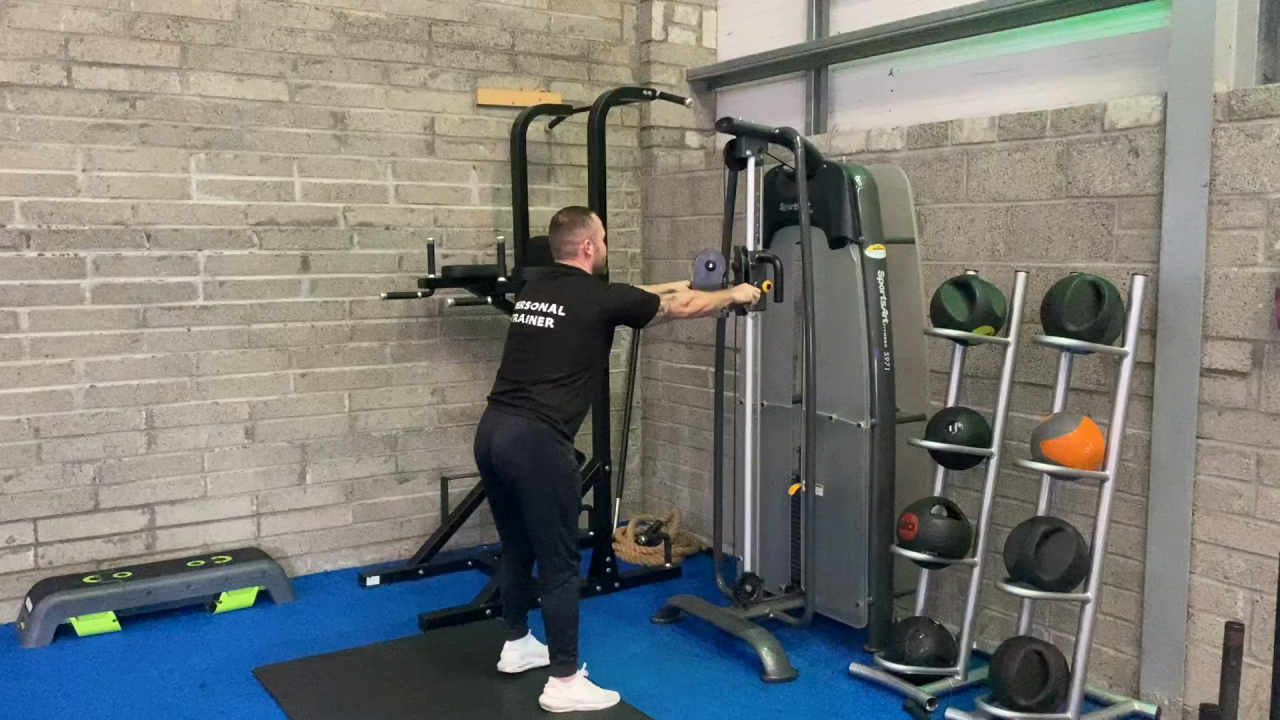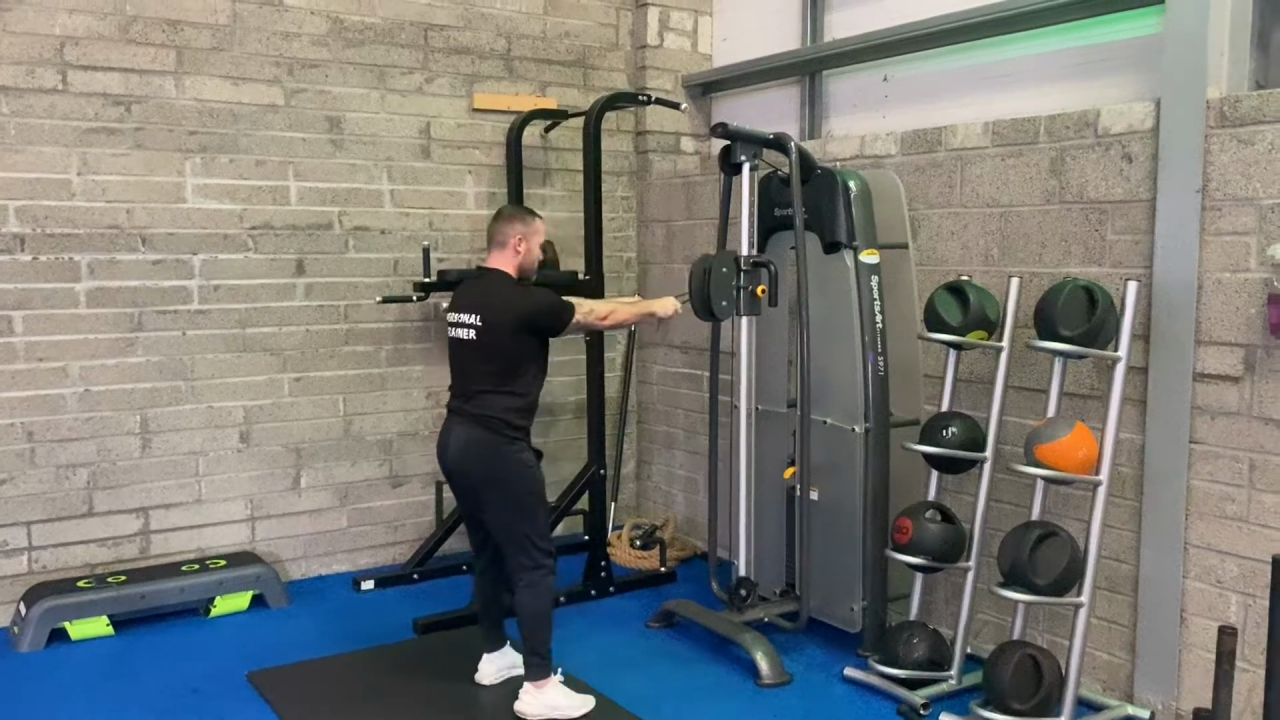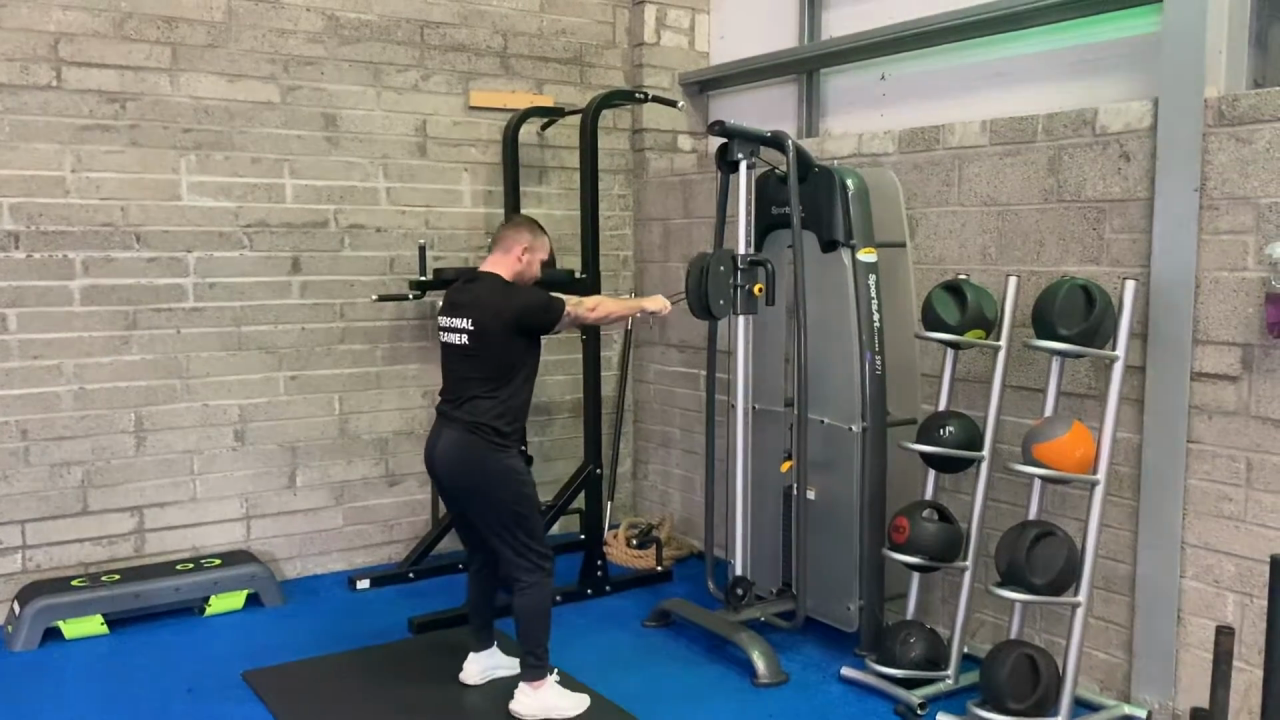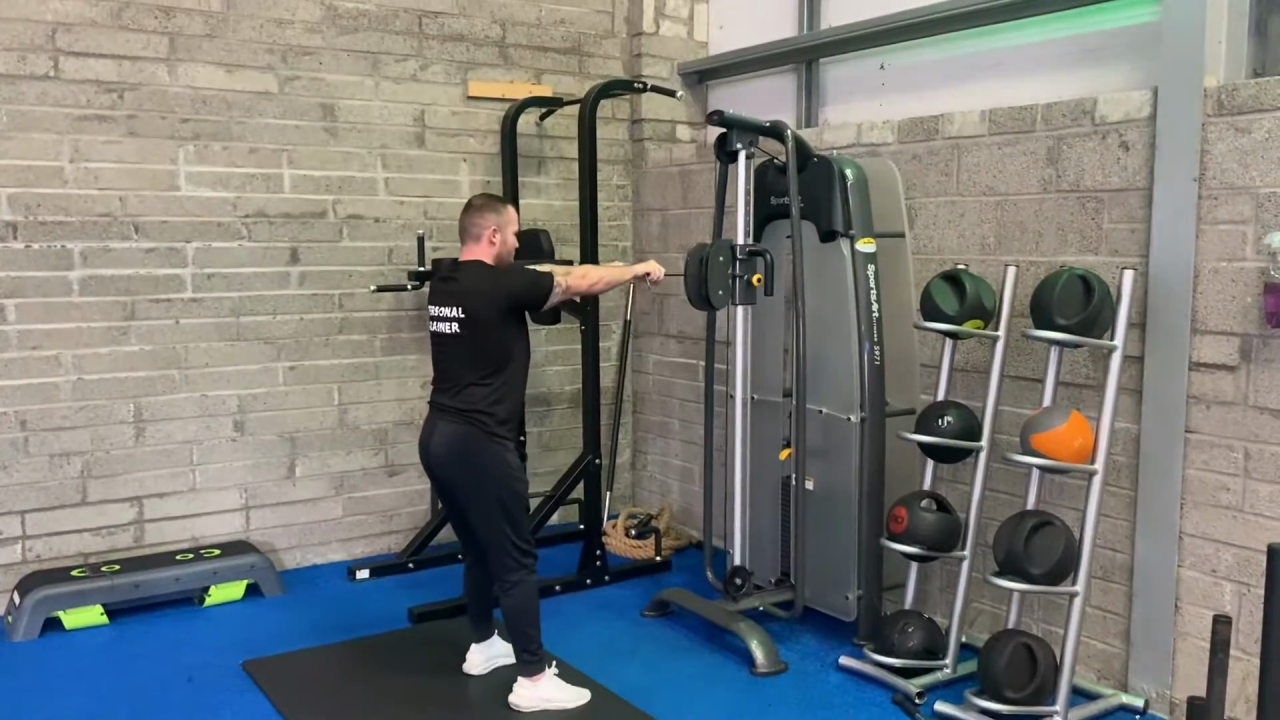
dt=0.7s
person 1, frame 1
left shoulder: (536, 287)
right shoulder: (598, 298)
right elbow: (681, 307)
left wrist: (685, 281)
right wrist: (734, 294)
left hip: (493, 431)
right hip: (537, 442)
left knee: (518, 546)
right knee: (559, 561)
left ankle: (516, 644)
right ankle: (565, 681)
person 1, frame 2
left shoulder: (468, 294)
right shoulder: (520, 301)
left elbow: (571, 307)
right elbow: (597, 318)
left wrist: (636, 301)
right wrist: (653, 308)
left hip: (457, 441)
right hip: (497, 447)
left knee: (490, 553)
right knee: (533, 563)
left ankle: (494, 655)
person 1, frame 3
left shoulder: (459, 296)
right shoulder: (513, 302)
right elbow: (587, 312)
right wrist: (644, 304)
left hip: (445, 445)
right hip: (483, 452)
left knee: (486, 556)
right knee: (532, 565)
left ankle: (482, 656)
person 1, frame 4
left shoulder: (446, 284)
right shoulder: (500, 286)
left elbow: (550, 277)
right elbow: (578, 284)
left wrist: (600, 270)
right wrist: (637, 270)
left hip: (439, 437)
right hip: (479, 444)
left knee: (480, 549)
right knee: (515, 560)
left ankle: (483, 646)
right ankle: (533, 680)
